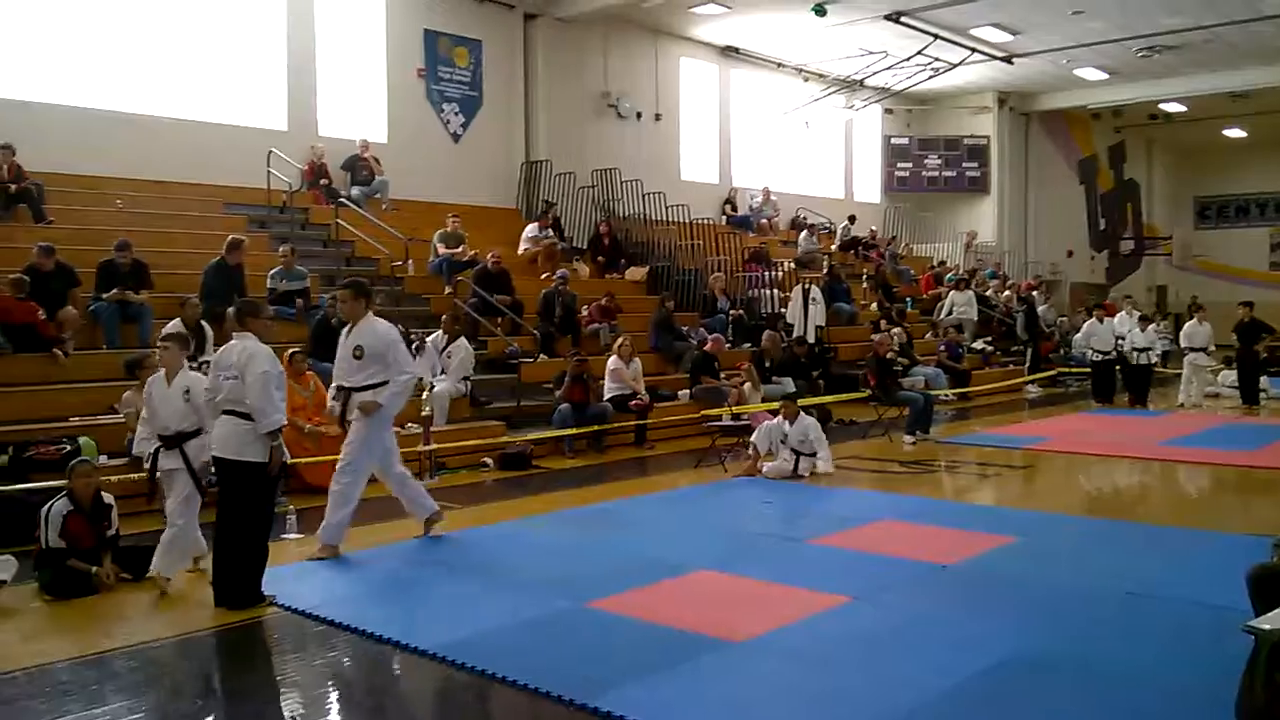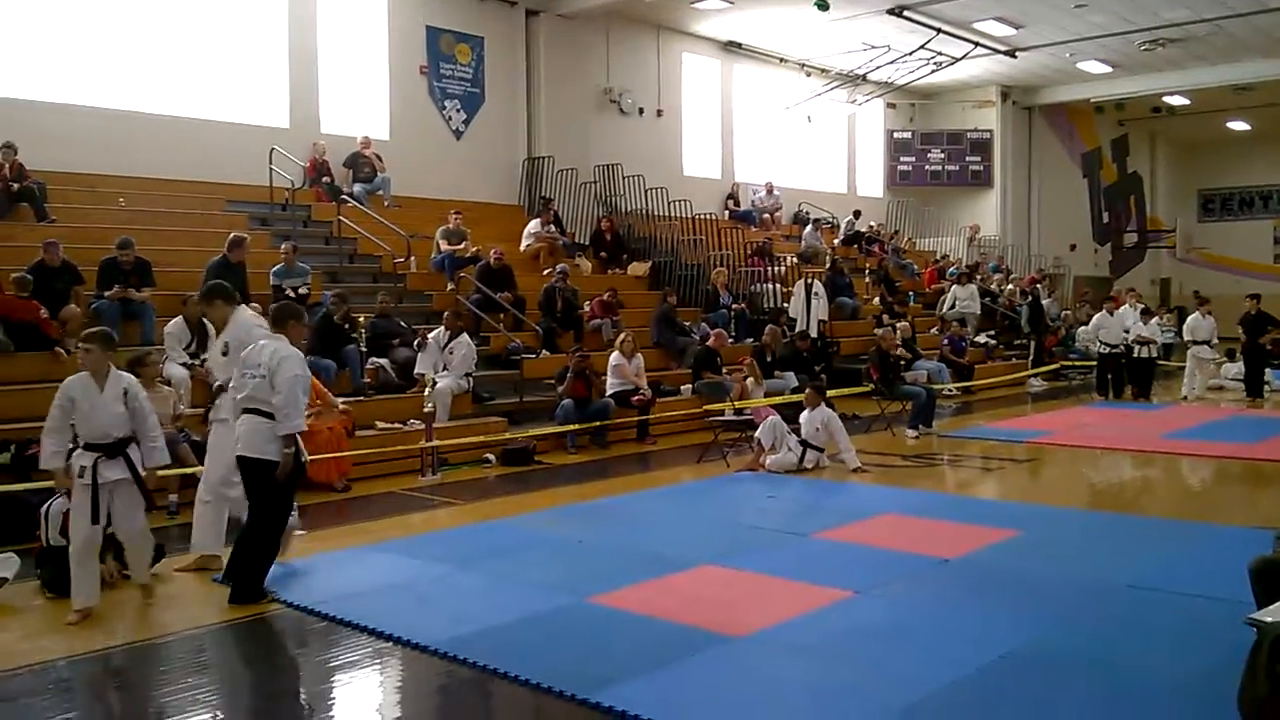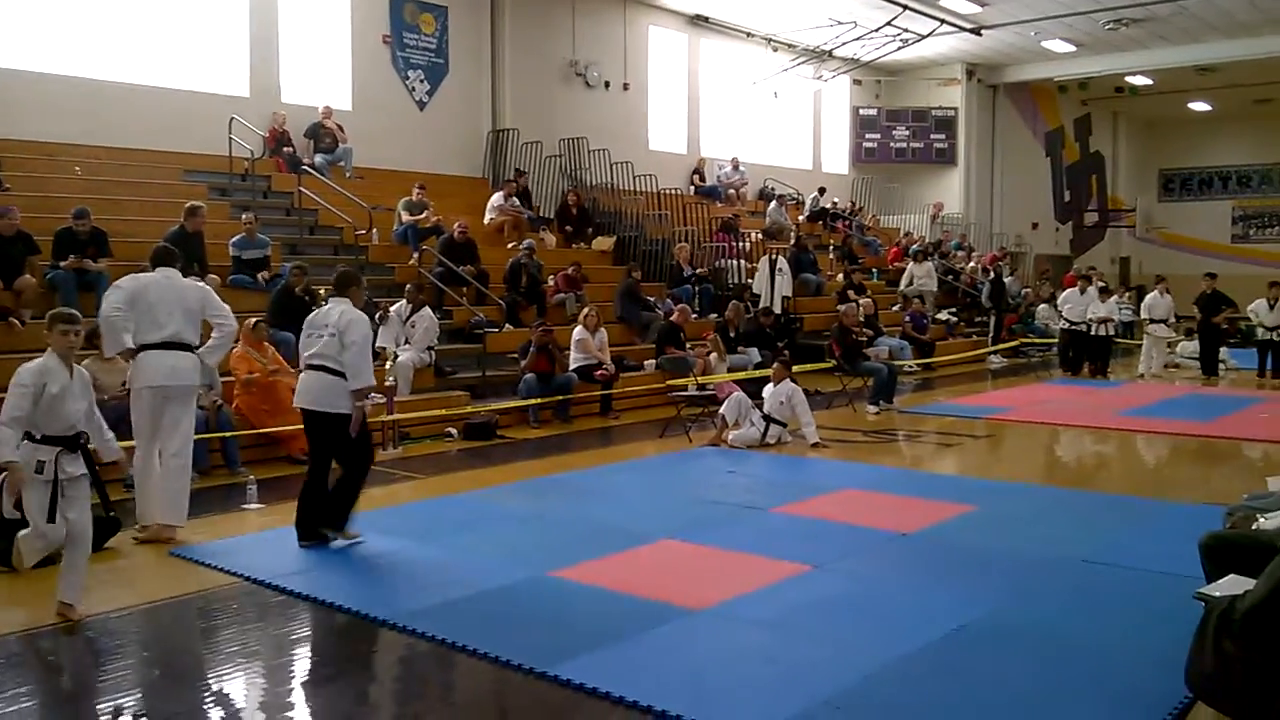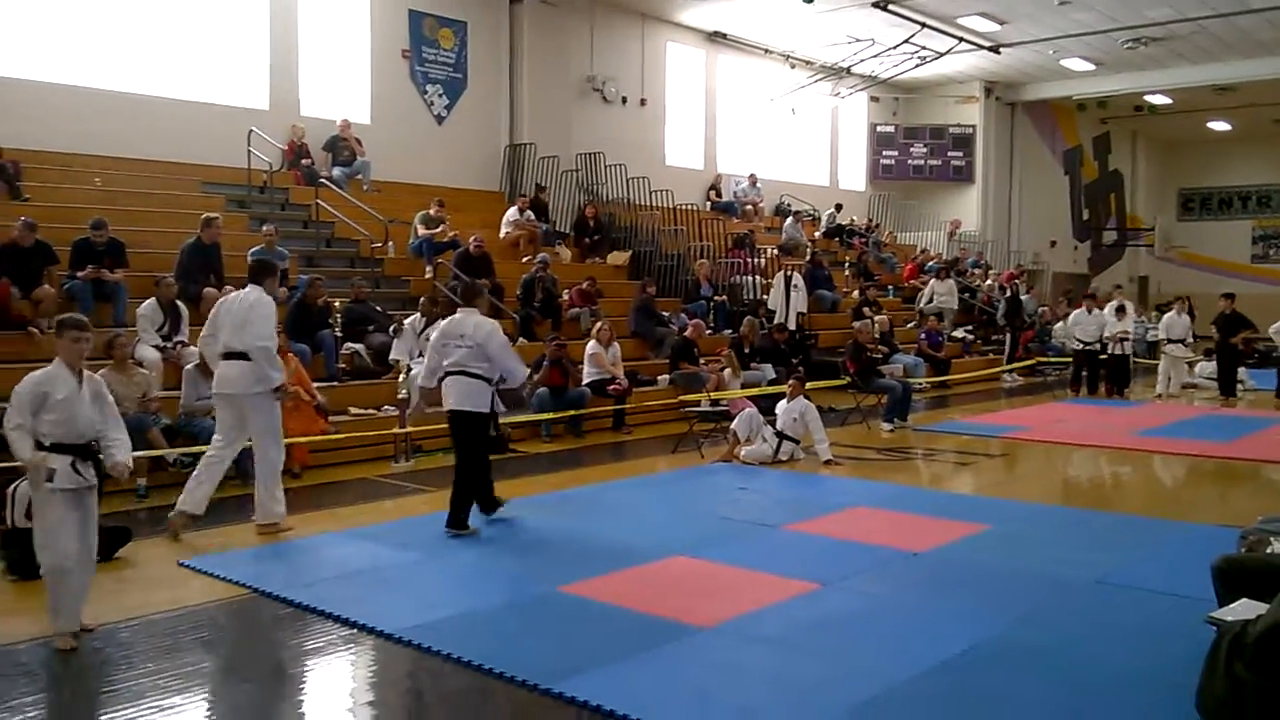
dt=0.7s
person 1, frame 1
left shoulder: (197, 383)
right shoulder: (153, 383)
left elbow: (211, 423)
right elbow: (146, 421)
left wrist: (206, 460)
right wrist: (146, 454)
left hip: (189, 454)
right hip: (163, 453)
left knee: (178, 514)
right knee: (180, 514)
left ankle: (163, 574)
right ankle: (198, 552)
person 1, frame 2
left shoulder: (128, 384)
right shoulder: (71, 387)
left elbow: (148, 426)
right elbow: (55, 430)
left wrist: (151, 465)
right wrist: (57, 469)
left hip: (124, 463)
right hip: (88, 467)
left knee: (134, 530)
right knee: (83, 538)
left ankle: (143, 578)
right ankle: (83, 602)
person 1, frame 3
left shoulder: (82, 376)
right shoulder: (33, 373)
left elbow: (92, 418)
left wrist: (113, 451)
left hip: (73, 458)
right hip: (38, 459)
left knee: (80, 533)
right knee: (50, 533)
left ankle: (67, 601)
person 1, frame 4
left shoulder: (96, 385)
right shoulder: (37, 382)
left elbow: (112, 426)
left wrist: (119, 458)
right wrist: (29, 457)
left hip: (84, 470)
right hip: (51, 473)
left knee: (85, 550)
right knee: (61, 554)
left ankle: (70, 616)
right ankle: (63, 627)
person 2, frame 1
left shoulder: (383, 332)
right shoulder: (347, 332)
left elbow: (408, 373)
right elbow: (341, 373)
left wrist: (379, 402)
right wrist: (334, 402)
left hip: (373, 409)
right hip: (354, 408)
left knee: (347, 471)
right knee: (389, 468)
left ankle: (330, 541)
right ankle: (428, 511)
person 2, frame 2
left shoulder: (246, 323)
right shoulder: (231, 327)
right hip: (229, 410)
left knee: (223, 482)
right knee: (211, 485)
right ankle: (207, 552)
person 2, frame 3
left shoulder: (136, 282)
right shoulder: (199, 290)
left elbow: (110, 313)
right elbow: (228, 327)
left wrist: (123, 348)
right wrist: (204, 358)
left hip: (149, 367)
right hip: (185, 368)
left knee: (146, 447)
right knee: (178, 448)
left ankle: (148, 520)
right ankle: (167, 521)
person 2, frame 4
left shoulder: (226, 301)
right shoulder: (263, 302)
left elbow: (206, 342)
right elbow: (260, 346)
right wrist: (277, 379)
left hip: (226, 376)
right hip: (253, 378)
left knee: (223, 446)
right knee: (269, 448)
left ankle: (186, 509)
right ankle: (269, 517)
person 3, frame 1
left shoulder: (222, 354)
right shoulder: (259, 353)
left elbow: (211, 399)
right elbow: (263, 403)
right wrist: (276, 443)
left hip: (226, 443)
right hip: (253, 443)
left knee: (229, 519)
right knee: (253, 521)
left ankle: (225, 591)
right ankle: (244, 594)
person 3, frame 2
left shoulder: (251, 352)
right shoulder: (290, 356)
left elbow: (238, 397)
right elbow: (287, 406)
right wrist: (289, 450)
left hip: (248, 437)
right hip: (272, 443)
left knee: (260, 513)
right knee: (268, 518)
left ankle: (237, 577)
right ankle: (246, 589)
person 3, frame 3
left shoulder: (315, 317)
right shoulder: (356, 318)
right elbow: (357, 362)
right wrist: (359, 401)
left hip: (309, 390)
right hip: (337, 395)
left knee: (319, 462)
right knee: (358, 460)
left ankle: (310, 530)
right ankle: (333, 521)
person 3, frame 4
left shoulder: (445, 326)
right shoulder: (488, 326)
left elbow: (431, 362)
right elbow: (506, 361)
right wrist: (523, 383)
left hip: (453, 390)
right hip: (476, 393)
left knee: (469, 452)
right knee: (471, 458)
left ankle: (489, 502)
right ankle: (457, 521)
